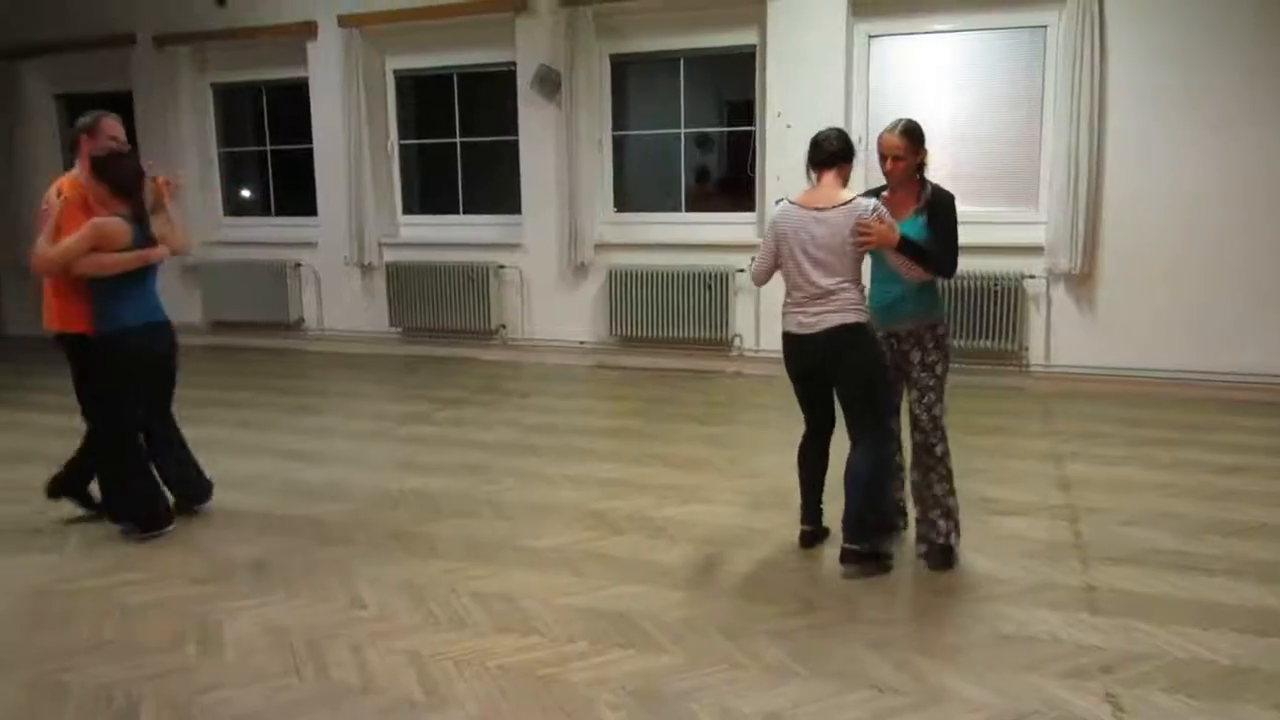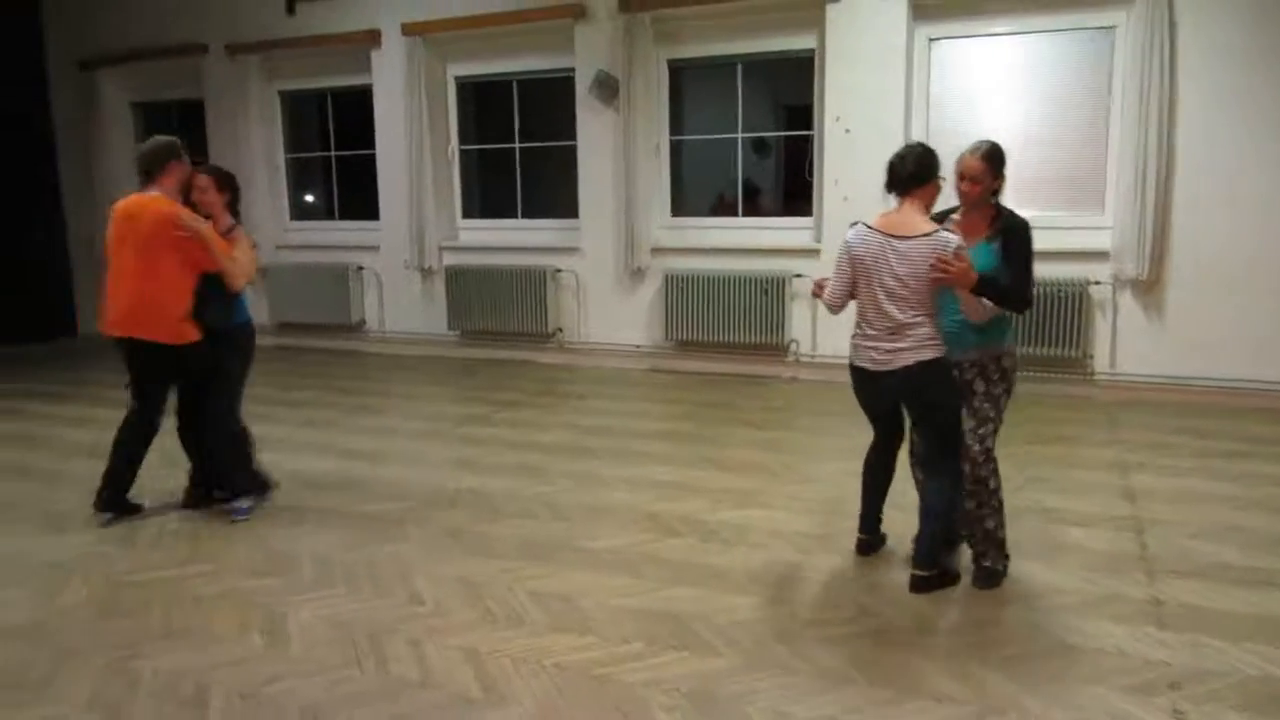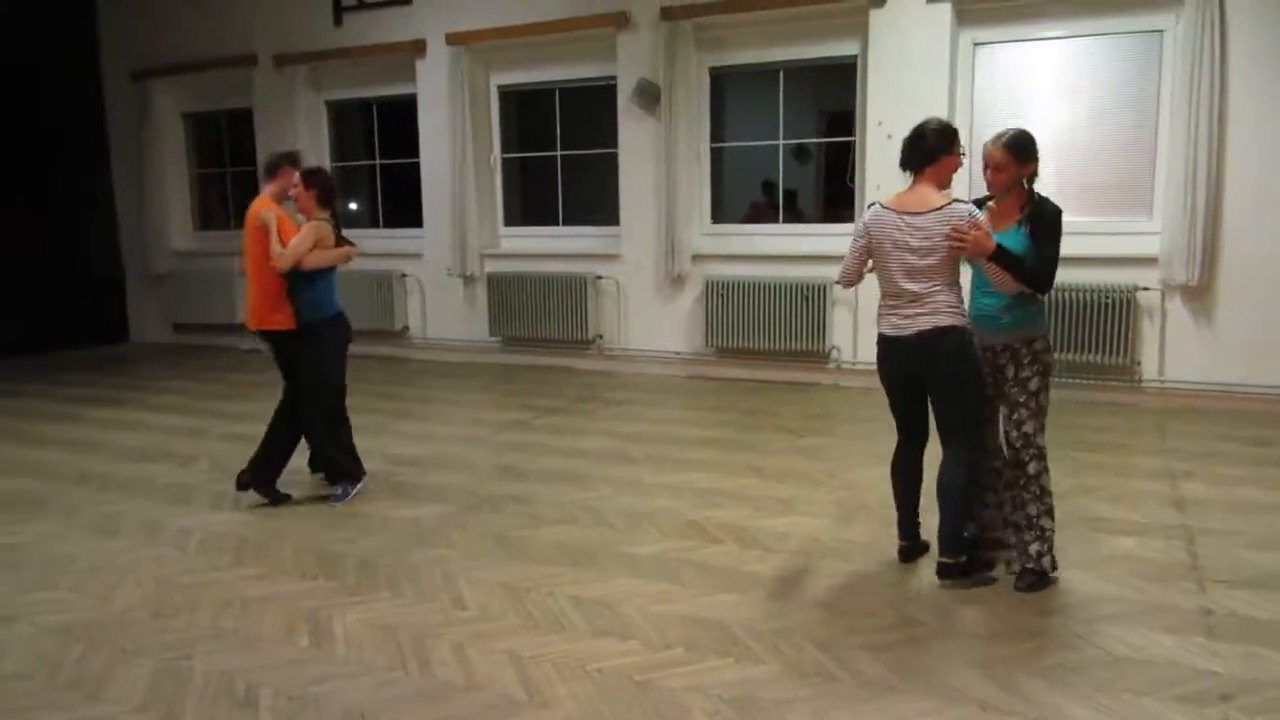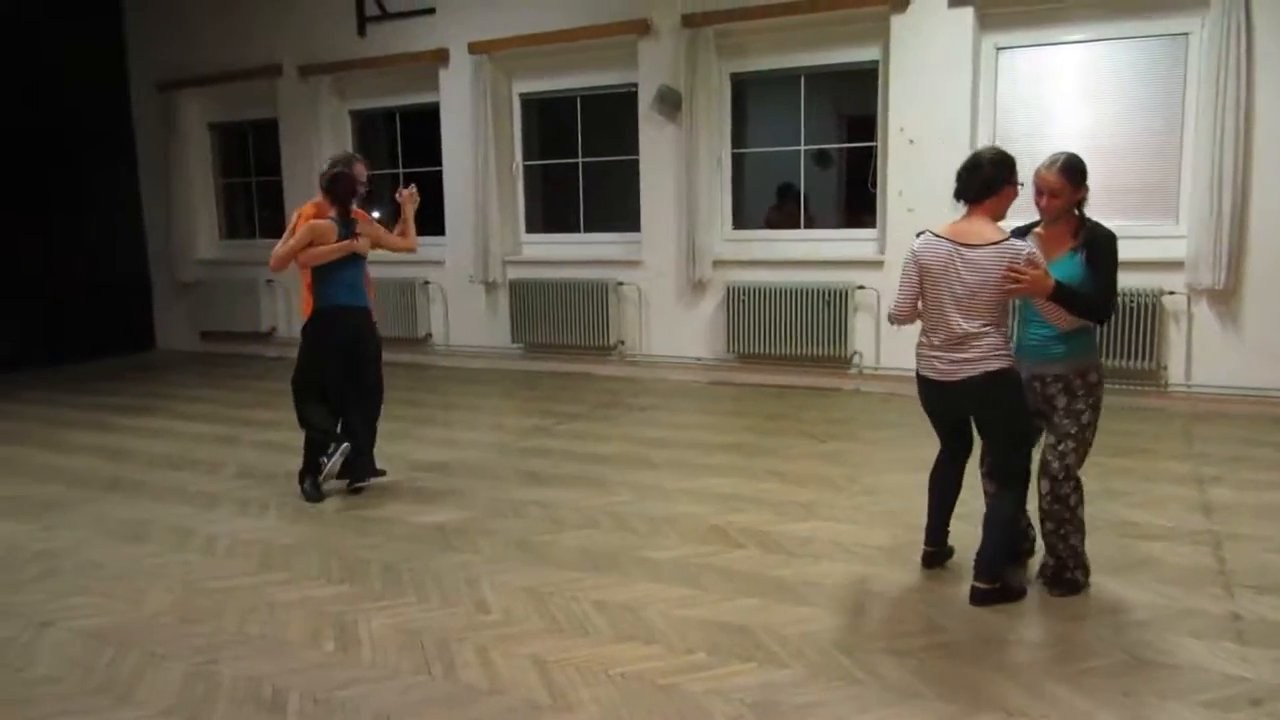
dt=0.7s
person 1, frame 1
left shoulder: (783, 213)
right shoulder: (865, 210)
left elbow: (759, 274)
left hip: (797, 339)
right hip: (847, 335)
left knee: (817, 428)
right knee: (870, 435)
left ankle: (809, 525)
right ankle: (856, 542)
person 1, frame 2
left shoulder: (858, 235)
right shoulder: (946, 243)
left elbow: (835, 302)
left wrist: (823, 287)
left hip: (866, 367)
right hip: (922, 369)
left knee: (886, 439)
right knee: (942, 462)
left ankle: (868, 533)
right ankle: (926, 567)
person 1, frame 3
left shoulder: (875, 216)
right shoulder: (961, 214)
left elbow: (847, 278)
left hip: (892, 344)
right hip: (945, 340)
left knee: (910, 437)
right knee: (960, 443)
left ankle: (908, 539)
right ankle: (952, 555)
person 1, frame 4
left shoulder: (925, 244)
right shoulder: (1017, 251)
left elbow: (901, 315)
right elbow: (1062, 318)
left hip: (933, 377)
right hip: (990, 379)
left knee: (952, 450)
right knee: (1010, 474)
left ankle: (934, 545)
right ankle: (988, 579)
person 2, frame 1
left shoulder: (938, 201)
right shoulder: (869, 201)
left elbow: (947, 266)
left wrist: (897, 240)
left hip: (923, 331)
right hip: (879, 330)
left knee: (927, 427)
left ankle: (939, 535)
person 2, frame 2
left shoulder: (1012, 229)
right shoulder: (938, 223)
left elbow: (1022, 299)
left wrist: (974, 281)
left hip: (989, 360)
right hip: (941, 356)
left knee: (977, 452)
right knee: (923, 448)
left ankle: (990, 554)
person 2, frame 3
left shoulder: (1044, 214)
right shoulder: (976, 209)
left elbow: (1042, 281)
left wrist: (992, 250)
left hip: (1024, 344)
right hip: (980, 341)
left knee: (1023, 443)
right knee: (977, 437)
left ankle: (1036, 556)
right ankle: (990, 531)
person 2, frame 4
left shoulder: (1098, 241)
right shoulder: (1020, 238)
left elbow: (1103, 311)
left wrist: (1051, 288)
left hip: (1075, 376)
right hip: (1024, 371)
left knee: (1058, 469)
left ankle: (1068, 566)
right ankle: (1014, 541)
person 3, frame 1
left shoulder: (99, 194)
right shoulder: (66, 196)
right elbow: (78, 263)
right wrist: (145, 255)
right hip: (84, 324)
left ankle: (73, 480)
person 3, frame 2
left shoulder: (121, 210)
right shoulder: (184, 221)
right elbow: (234, 273)
left hip: (126, 326)
right hip: (170, 331)
left knee: (144, 407)
left ankle: (113, 493)
person 3, frame 3
left shoulder: (260, 210)
right shoulder: (273, 214)
right elbow: (305, 260)
right wrist: (344, 252)
left hip: (274, 316)
right hip: (279, 319)
right knee: (299, 394)
left ankle: (323, 457)
right ankle: (259, 473)
person 3, frame 4
left shoulder: (356, 216)
right shoulder: (309, 215)
left elbow: (397, 244)
right elbow: (280, 262)
left wrist: (405, 211)
left knee: (369, 391)
person 4, frame 1
left shoulder: (102, 227)
right shoulder: (154, 227)
left elbow: (44, 261)
right elbow: (180, 243)
left wrist: (54, 217)
right wrist: (165, 202)
left hip: (123, 343)
right hip: (160, 335)
left knee: (116, 431)
right knee: (158, 420)
left ankle: (151, 515)
right ankle: (191, 490)
person 4, frame 2
left shoulder: (237, 237)
left elbow: (236, 282)
left hip: (231, 337)
right hip: (201, 334)
left knee: (218, 412)
right knee: (196, 412)
left ankle: (251, 485)
right ankle: (210, 483)
person 4, frame 3
left shoulder: (315, 228)
right shoulder: (326, 226)
left elbow: (282, 263)
left wrist: (273, 227)
left hip: (321, 329)
right hip: (325, 325)
left knee: (317, 404)
right knee: (325, 401)
left ankle: (347, 474)
right ankle: (343, 469)
person 4, frame 4
left shoulder: (315, 228)
right shoulder: (366, 227)
left wrist: (292, 229)
right wrist: (407, 210)
left hip: (328, 321)
right hip: (361, 321)
left knee: (311, 391)
right knee: (360, 396)
left ankle: (331, 444)
right ankle: (359, 469)
